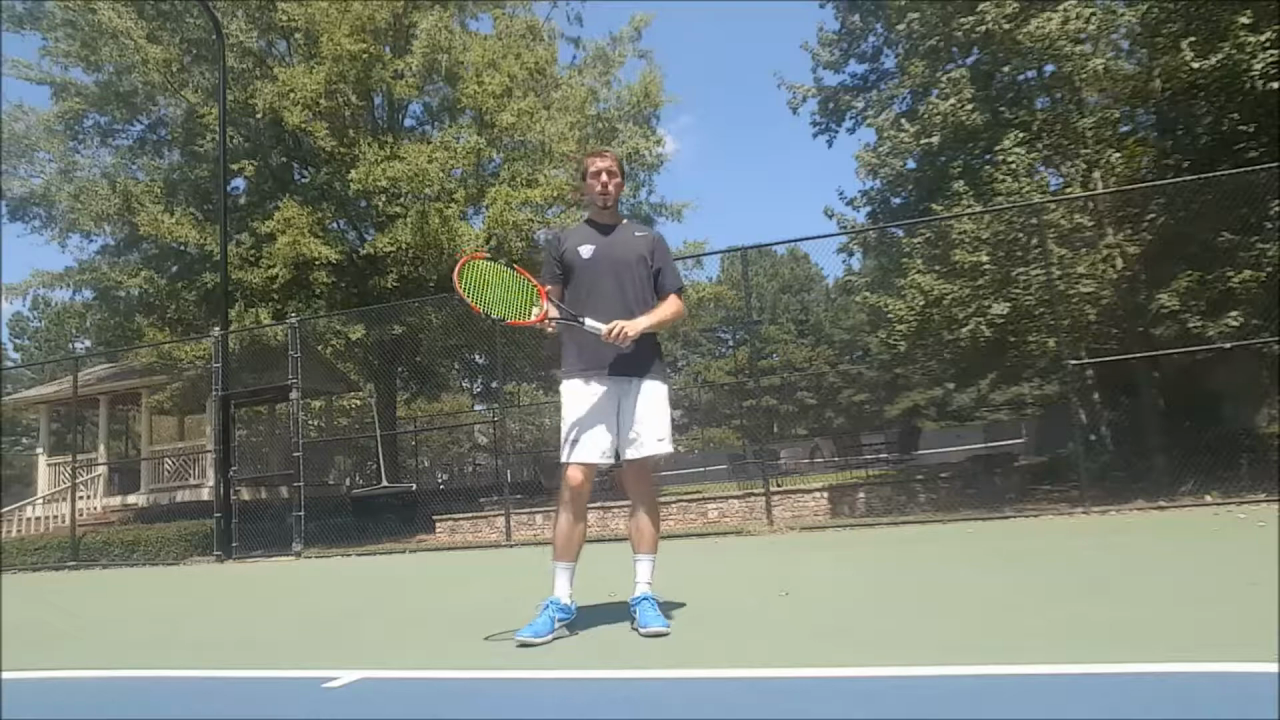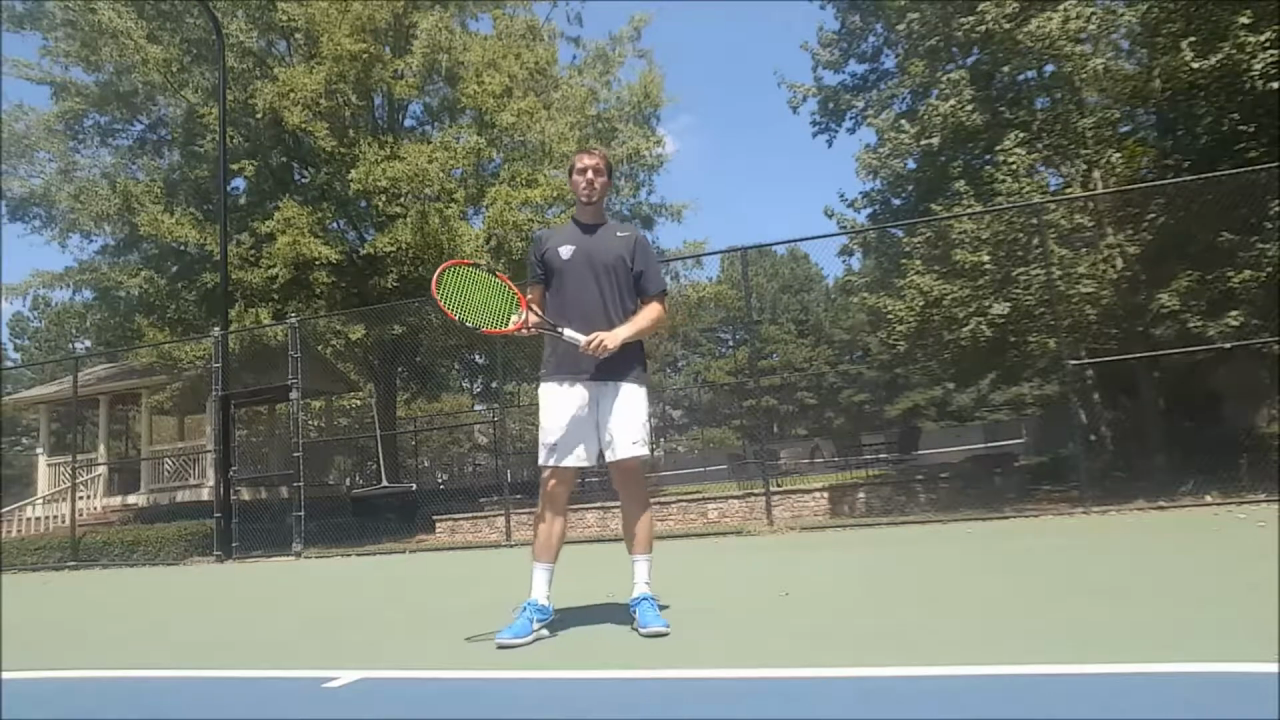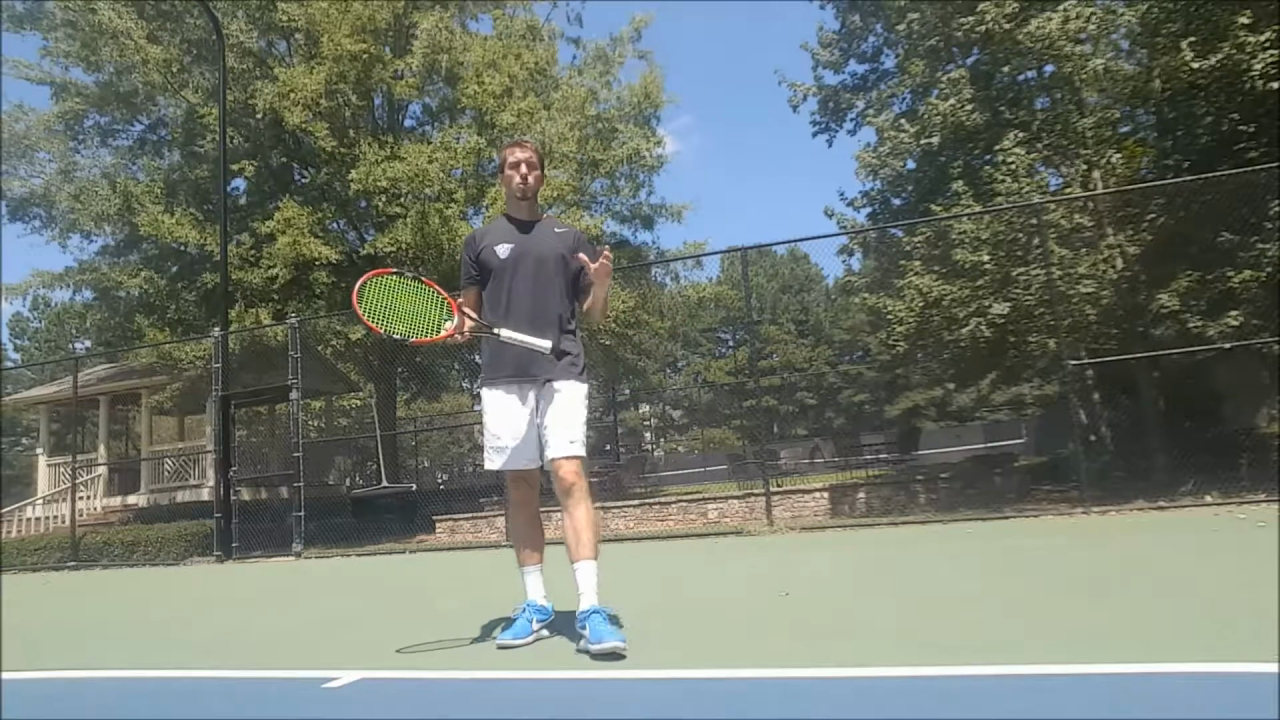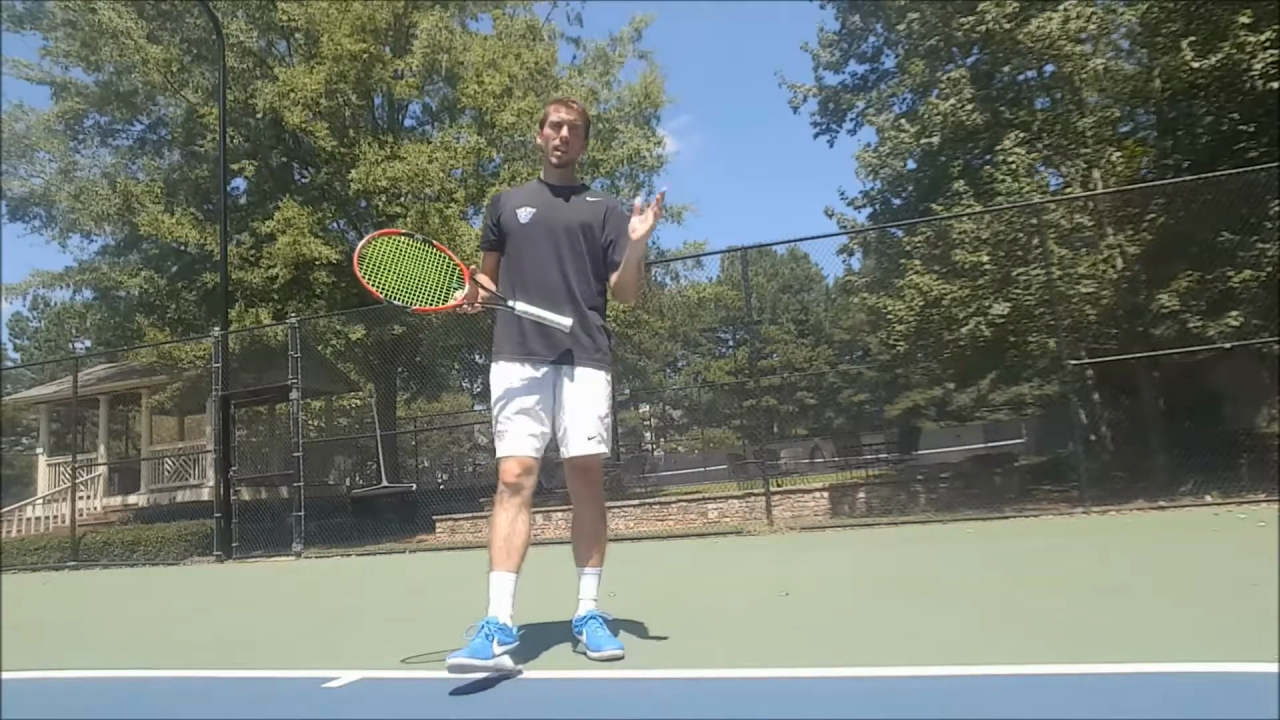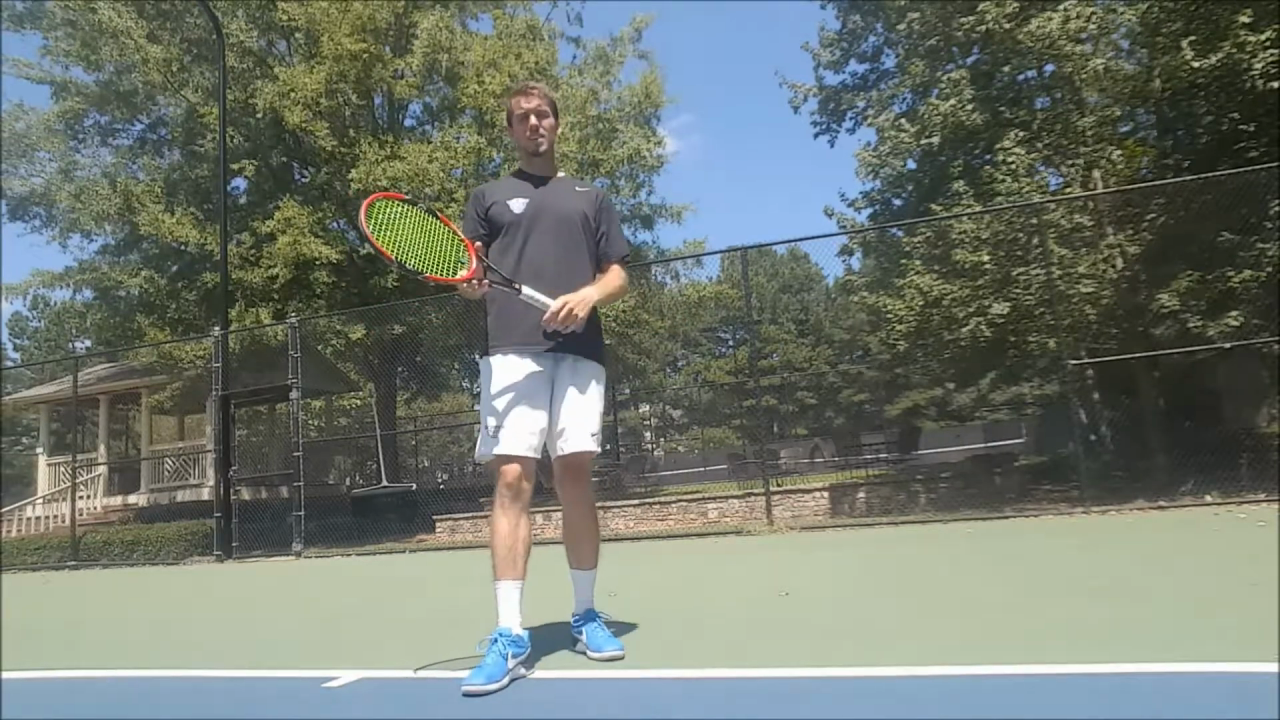
dt=1s
person 1, frame 1
left shoulder: (649, 240)
right shoulder: (562, 241)
left elbow: (676, 304)
right elbow: (548, 304)
left wrist: (640, 323)
right wrist: (544, 316)
left hip: (643, 374)
right hip: (584, 376)
left knee: (640, 480)
right knee: (575, 483)
left ankle: (643, 595)
right ankle: (560, 603)
person 1, frame 2
left shoulder: (632, 240)
right shoulder: (546, 241)
left elbow: (657, 309)
right elbow: (535, 303)
left wrist: (618, 335)
right wrist: (525, 320)
left hip: (622, 377)
right hip: (562, 378)
left knee: (630, 479)
right knee: (553, 487)
left ankle: (642, 596)
right ankle: (538, 605)
person 1, frame 3
left shoulder: (570, 237)
right shoulder: (480, 240)
left elbow: (594, 315)
right elbow: (469, 308)
left wrist: (602, 285)
right wrist: (463, 324)
left hip: (562, 375)
right hip: (503, 380)
left knee: (570, 479)
right knee: (521, 487)
left ankle: (589, 611)
right ankle: (536, 606)
person 1, frame 4
left shoulder: (604, 208)
right shoulder: (507, 203)
left elbow: (626, 292)
right elbow: (488, 273)
left wrist: (637, 245)
right wrist: (473, 292)
left hip: (584, 359)
right hip: (518, 359)
left knee: (586, 479)
right knee: (513, 479)
left ankle: (588, 614)
right ankle: (498, 626)
person 1, frame 5
left shoulder: (591, 197)
right shoulder: (489, 196)
left elbow: (619, 275)
right elbow: (467, 276)
left wrist: (589, 297)
right wrist: (471, 283)
left hip: (579, 352)
right hip: (512, 354)
left knee: (575, 478)
right knee: (512, 482)
left ankle: (584, 613)
right ankle: (509, 636)
